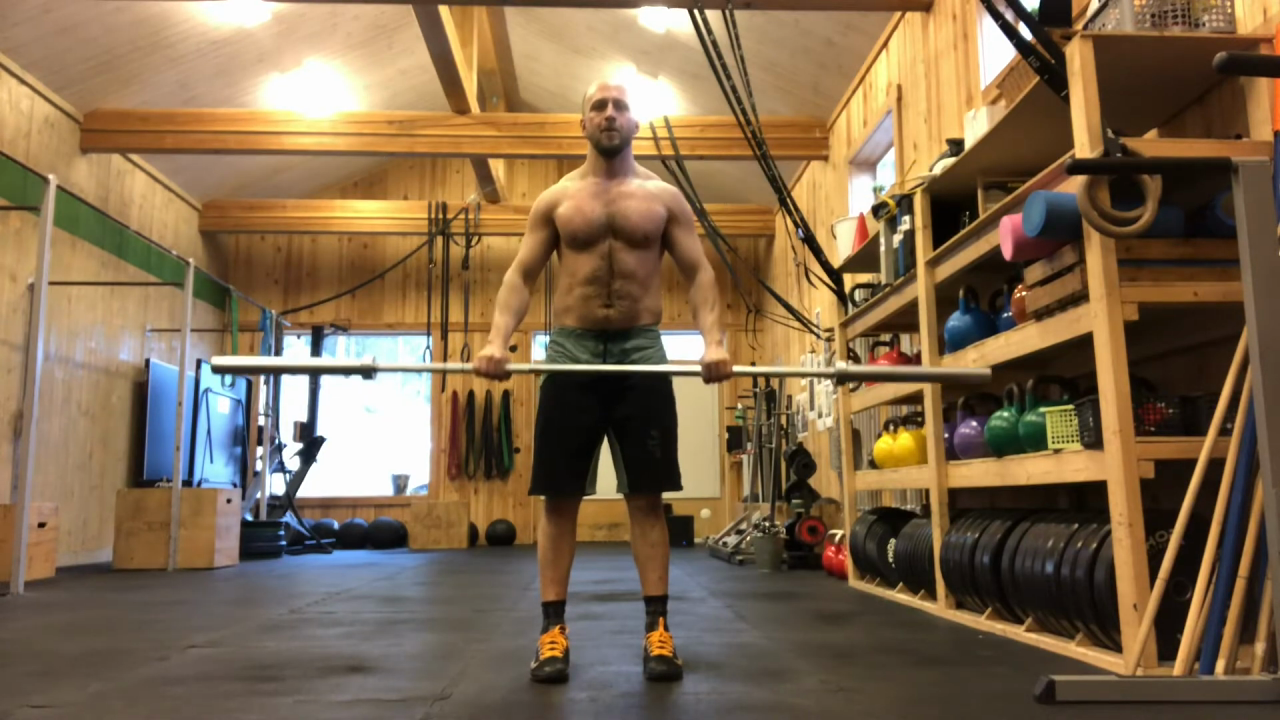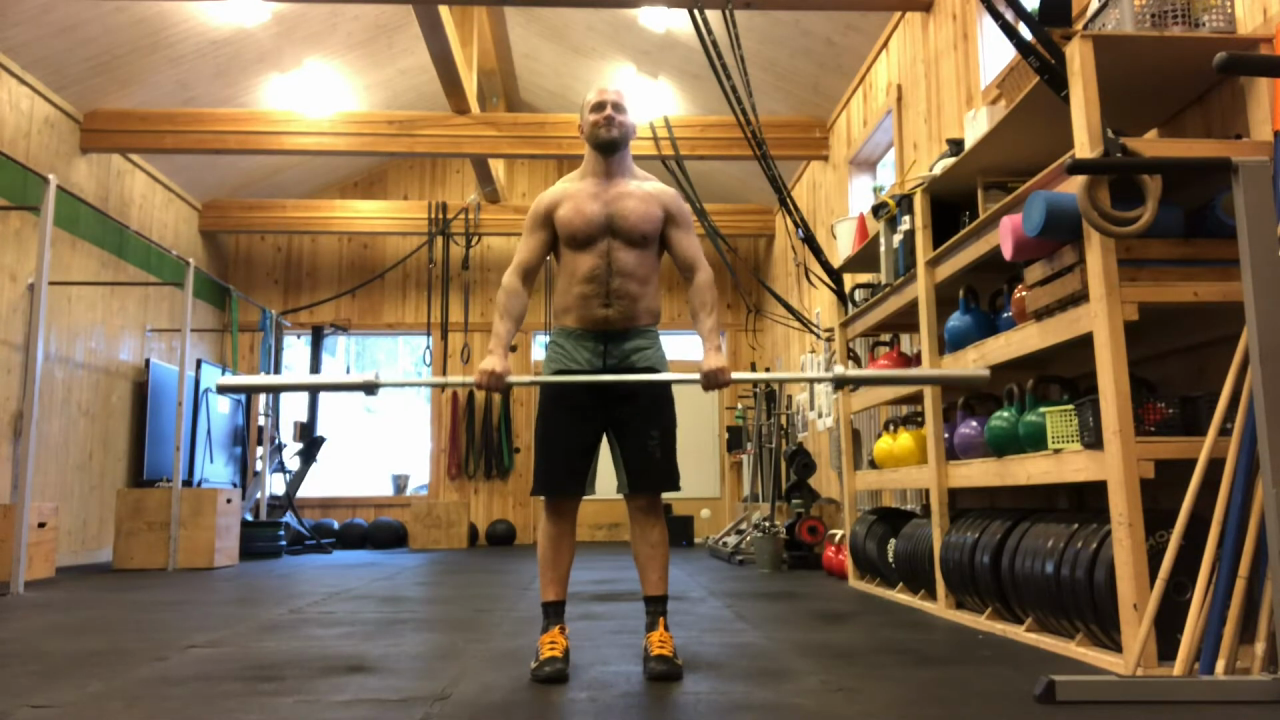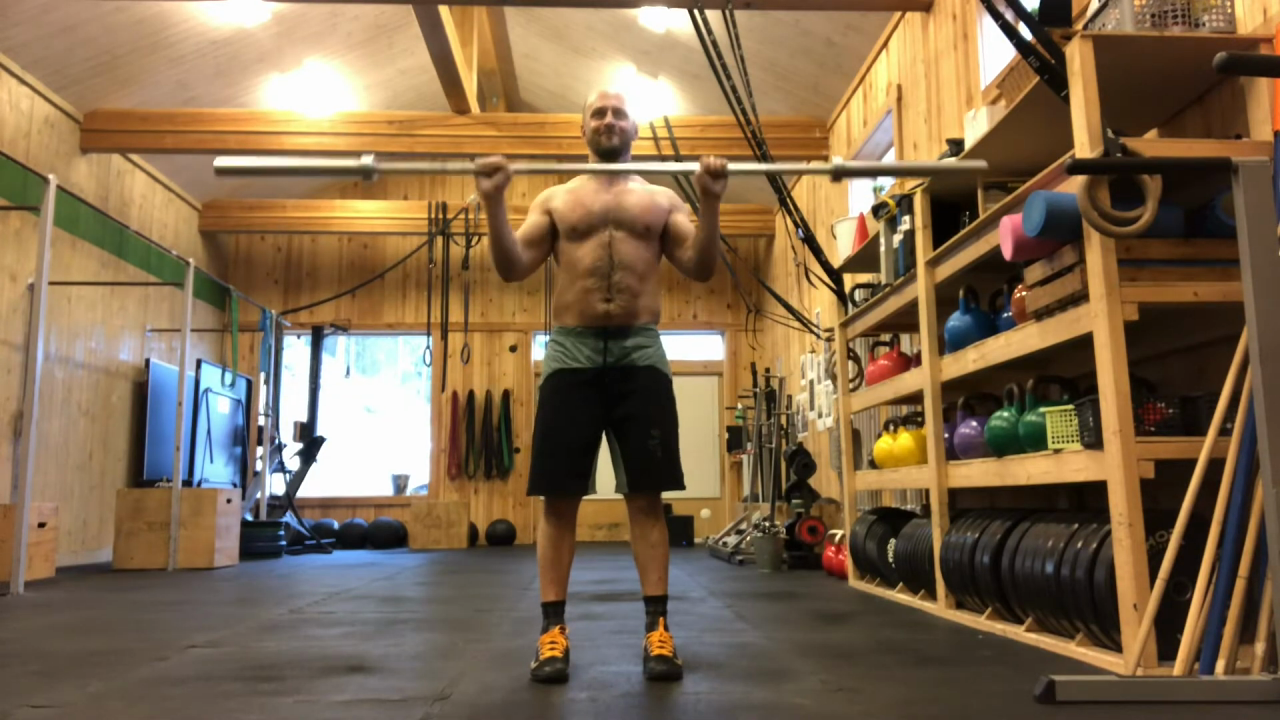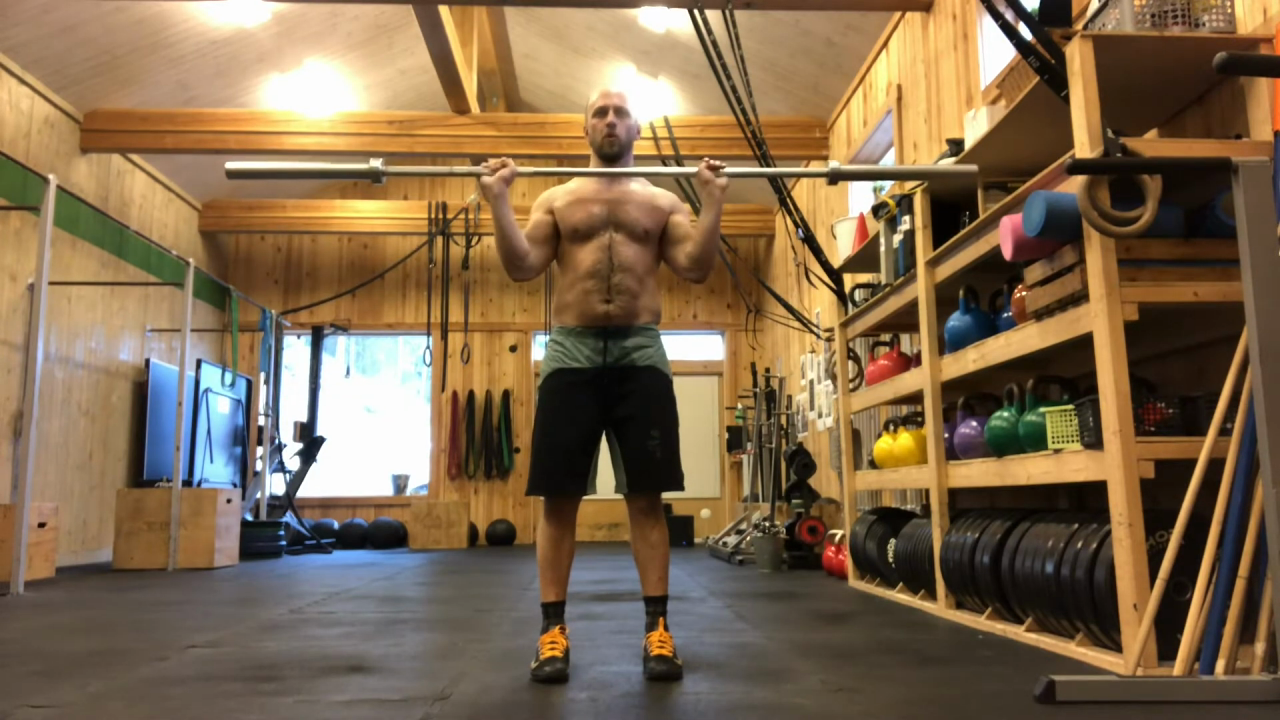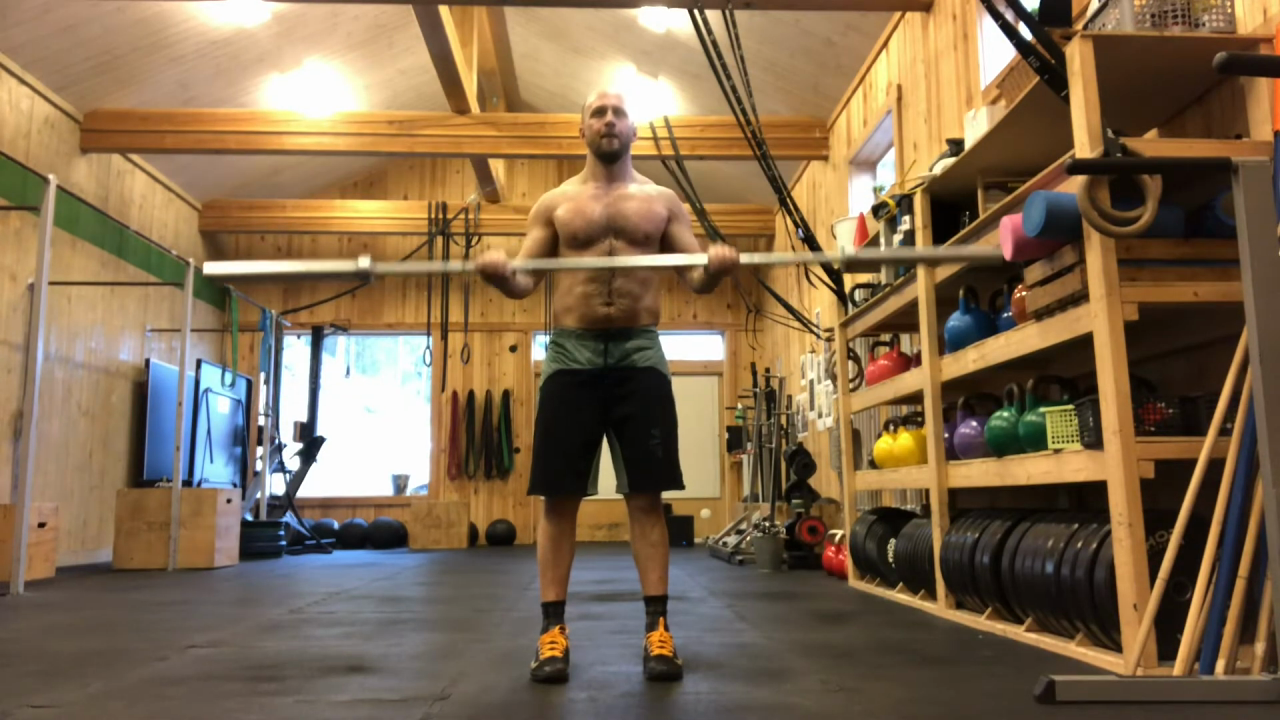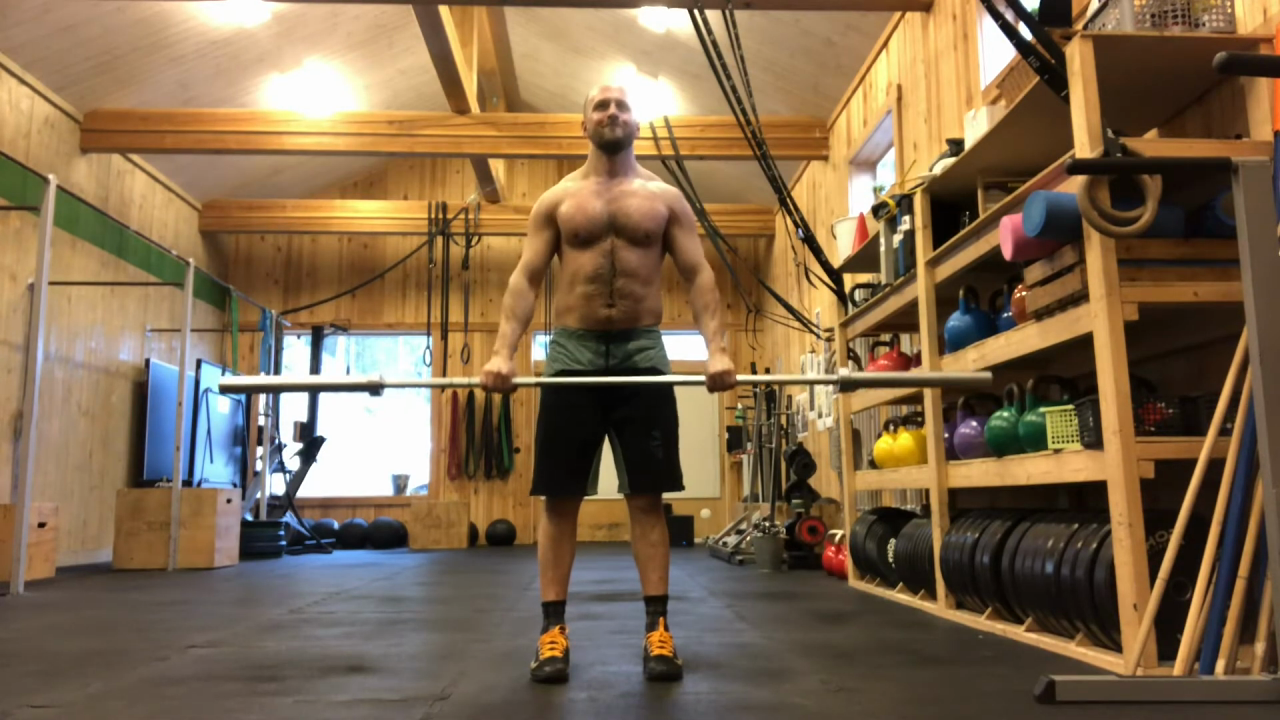
dt=0.5s
person 1, frame 1
left shoulder: (665, 198)
right shoulder: (555, 199)
left elbow: (698, 273)
right elbow: (520, 274)
left wrist: (713, 340)
right wrist: (497, 339)
left hip: (642, 354)
right hip: (571, 354)
left knee: (647, 496)
right knee: (560, 497)
left ankle: (657, 629)
right ankle: (553, 631)
person 1, frame 2
left shoulder: (663, 198)
right shoulder: (554, 200)
left elbow: (696, 272)
right elbow: (518, 276)
left wrist: (712, 346)
right wrist: (496, 348)
left hip: (640, 353)
right hip: (570, 354)
left knee: (646, 495)
right knee: (559, 496)
left ankle: (657, 628)
right ankle: (553, 630)
person 1, frame 3
left shoulder: (663, 198)
right shoulder: (555, 198)
left elbow: (701, 268)
right elbow: (512, 267)
left wrist: (711, 202)
right wrist: (494, 201)
left hip: (640, 353)
right hip: (572, 353)
left knee: (646, 495)
right knee: (559, 496)
left ankle: (657, 628)
right ankle: (553, 630)
person 1, frame 4
left shoulder: (664, 200)
right shoulder: (556, 198)
left elbow: (696, 267)
right elbow: (521, 266)
left wrist: (712, 198)
right wrist: (498, 198)
left hip: (640, 354)
right hip: (571, 354)
left knee: (647, 495)
right knee: (559, 496)
left ankle: (657, 628)
right ankle: (553, 629)
person 1, frame 5
left shoulder: (662, 200)
right shoulder: (555, 202)
left elbow: (691, 266)
right elbow: (527, 275)
left wrist: (714, 265)
right wrist: (502, 271)
left hip: (640, 355)
right hip: (570, 356)
left knee: (646, 495)
right knee: (559, 496)
left ankle: (657, 628)
right ankle: (553, 630)
person 1, frame 6
left shoulder: (666, 199)
right shoulder: (556, 200)
left elbow: (698, 275)
right elbow: (526, 278)
left wrist: (717, 348)
right wrist: (503, 351)
left hip: (642, 354)
right hip: (571, 354)
left knee: (647, 496)
right knee: (560, 497)
left ankle: (657, 627)
right ankle: (553, 630)
